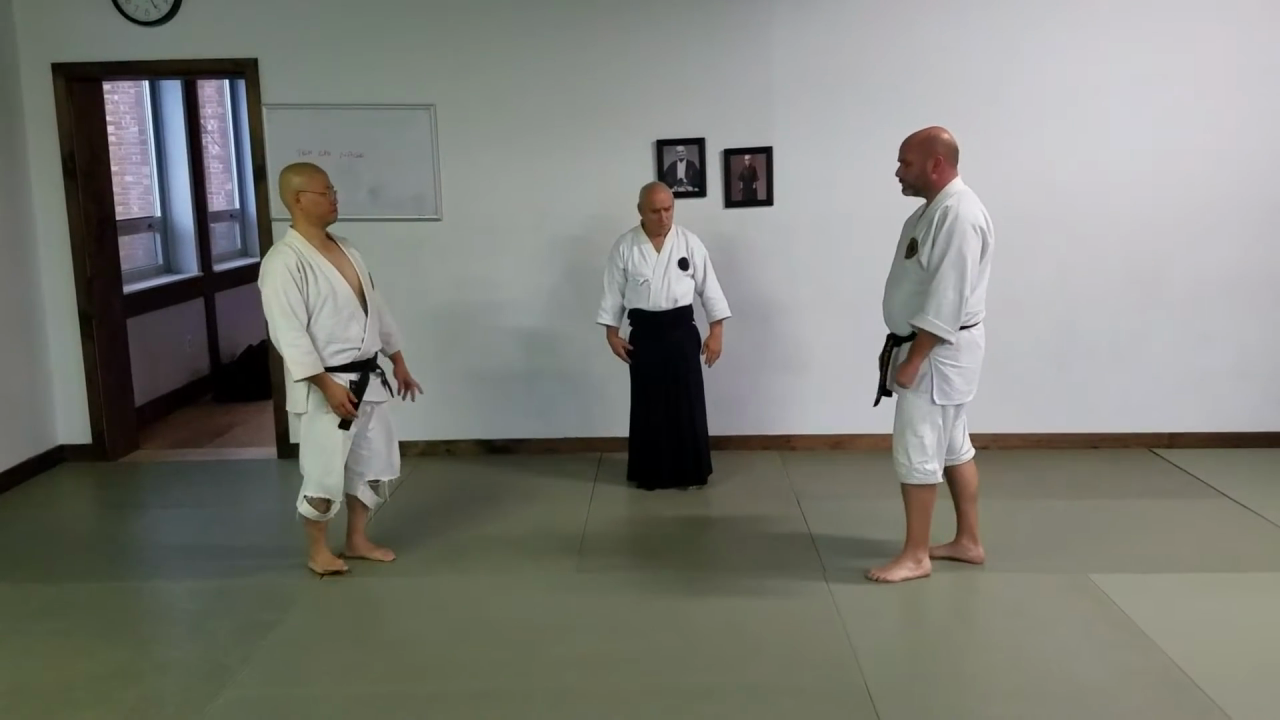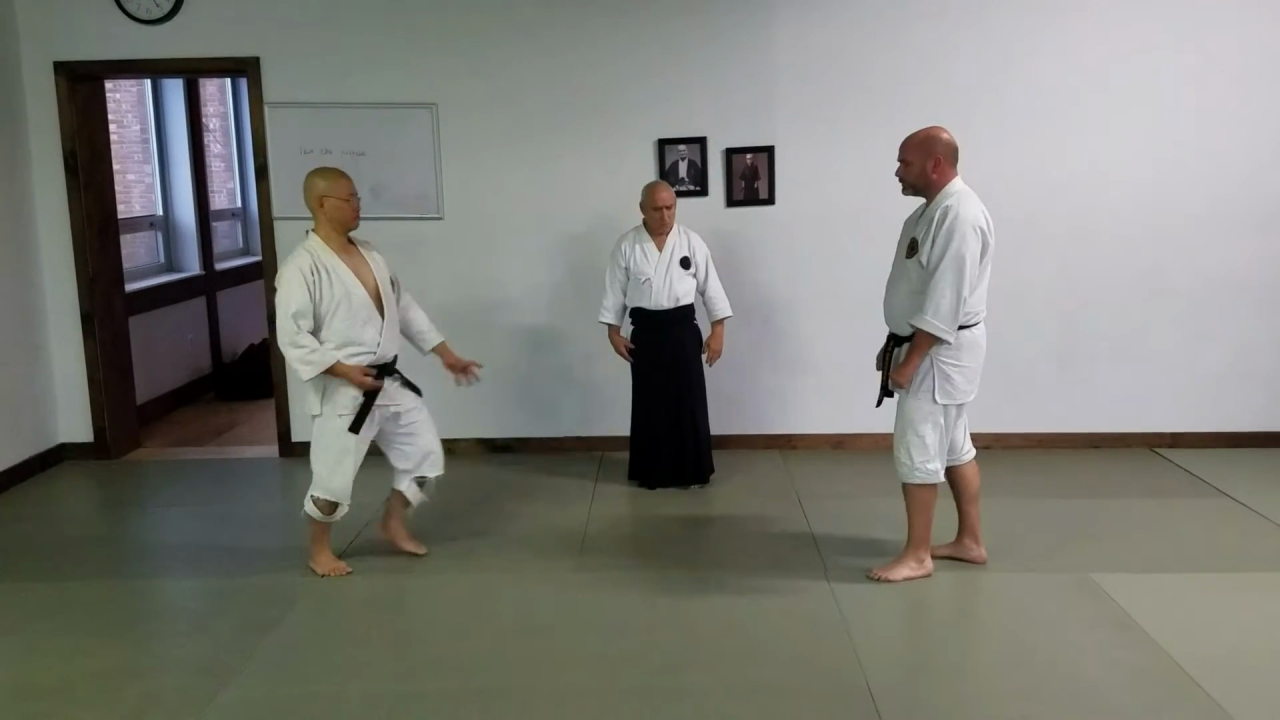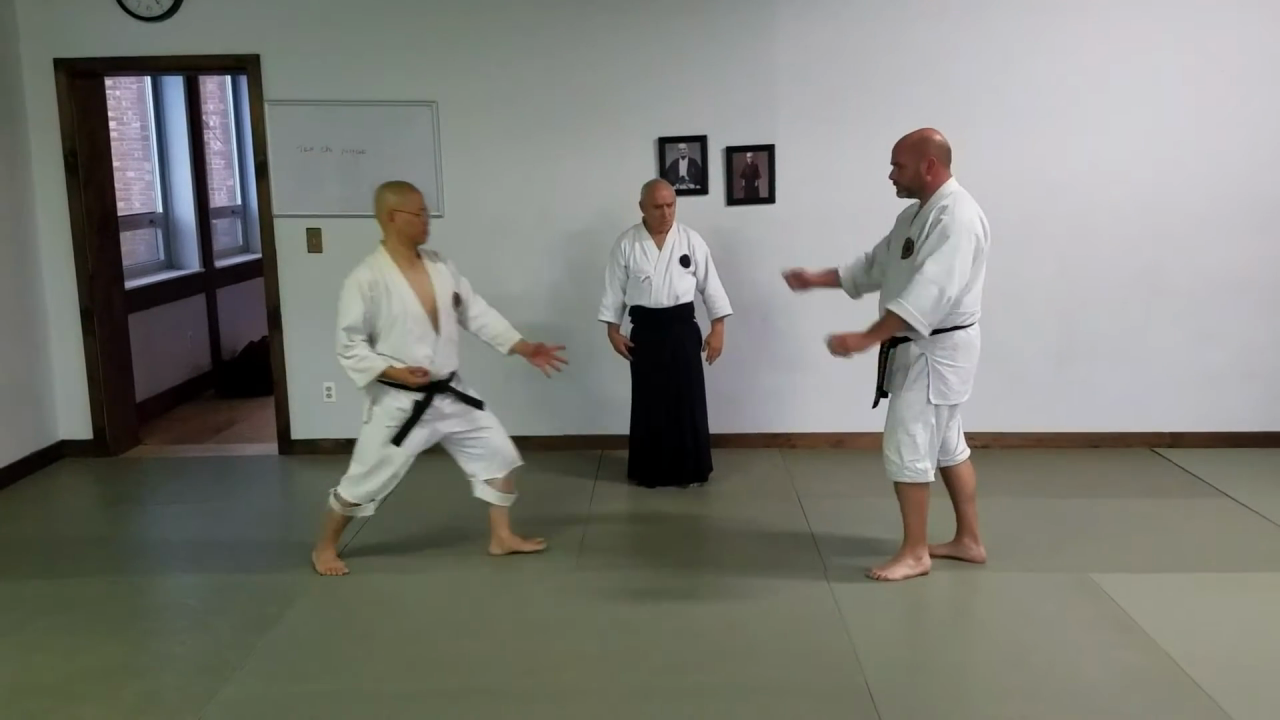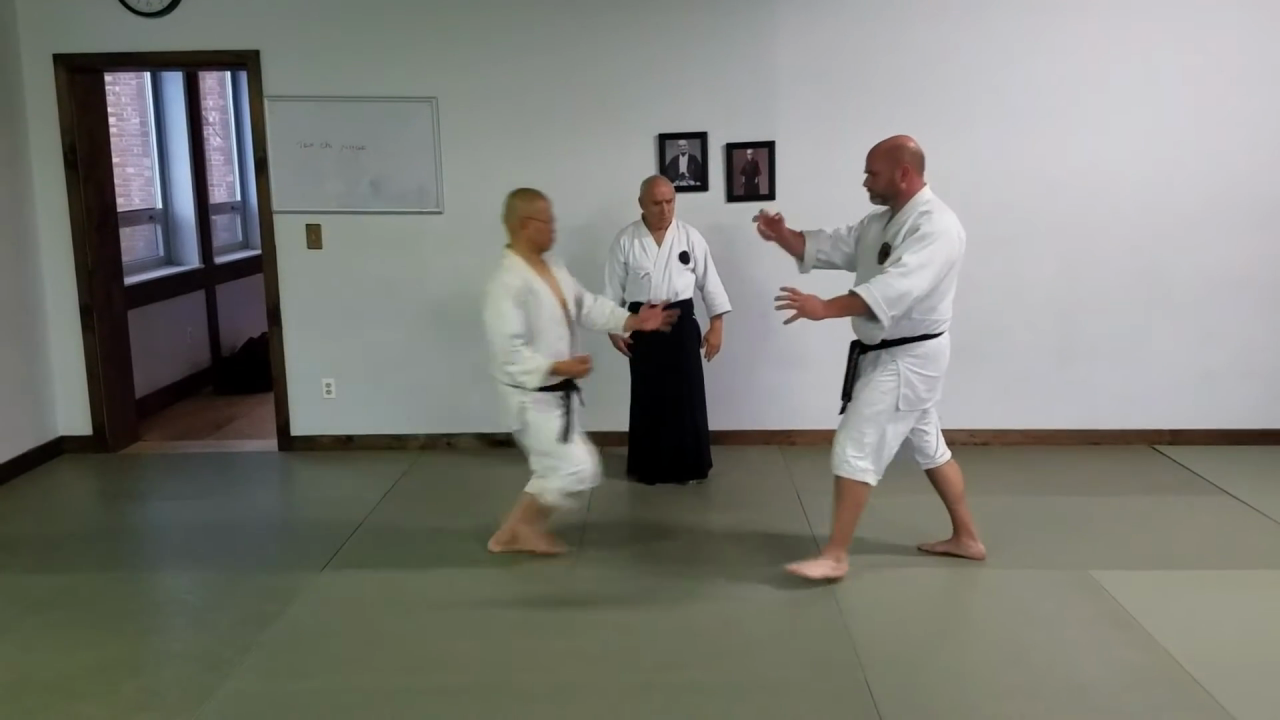
dt=0.3s
person 1, frame 1
left shoulder: (958, 215)
right shoulder: (933, 210)
left elbow: (945, 302)
left wrist: (911, 361)
right wrist: (897, 349)
left hip: (938, 352)
right hip: (924, 348)
left knee: (917, 451)
right knee: (952, 446)
left ankle: (915, 555)
right ankle: (968, 541)
person 1, frame 2
left shoulder: (959, 215)
right shoulder: (933, 209)
left elbow: (944, 302)
left wrist: (909, 361)
right wrist: (894, 347)
left hip: (939, 352)
right hip: (927, 348)
left knee: (917, 451)
right knee: (953, 446)
left ankle: (917, 554)
right ankle: (969, 541)
person 1, frame 3
left shoulder: (956, 216)
right shoulder: (919, 213)
left elbow: (928, 293)
right elbow: (875, 264)
left wrist: (866, 337)
right wrist: (818, 279)
left hip: (937, 352)
right hip: (924, 351)
left knee: (906, 450)
right knee: (947, 446)
left ankle: (914, 553)
right ankle: (968, 540)
person 1, frame 4
left shoulder: (936, 225)
right shoulder: (882, 220)
left elbow: (897, 286)
right elbow: (832, 246)
left wrist: (827, 308)
right wrist: (783, 236)
left hip: (906, 359)
right hip: (888, 355)
left knee: (855, 449)
right knee: (929, 447)
left ankle: (835, 554)
right ankle: (966, 537)
person 2, frame 1
left shoulder: (345, 249)
right shoulder: (284, 261)
left elbow: (374, 308)
right elbow: (289, 334)
left wrist: (398, 362)
right wrist: (327, 384)
left hip: (367, 378)
right hip: (324, 385)
left knee: (376, 464)
right knee: (324, 472)
left ankle: (356, 539)
right ankle: (318, 550)
person 2, frame 2
left shoulder: (368, 253)
right shoulder: (302, 265)
left elbow: (404, 306)
right elbow: (293, 336)
left wrist: (445, 353)
right wrist: (342, 371)
left hip: (389, 381)
right hip: (341, 391)
left knee: (424, 453)
right knee: (333, 477)
left ankle: (393, 525)
right ankle: (319, 551)
person 2, frame 3
left shoulder: (440, 267)
right shoulder: (368, 280)
left elbow: (478, 314)
right elbow: (349, 345)
left wrist: (525, 347)
right wrist: (394, 372)
left hip: (449, 396)
right hip: (400, 402)
left knee: (497, 455)
right knee: (364, 479)
left ankle: (501, 537)
right ankle: (325, 546)
person 2, frame 4
left shoulder: (552, 269)
right shoulder: (508, 283)
left elbow: (586, 306)
right elbow: (508, 353)
left wrist: (635, 322)
right wrist: (560, 368)
left hip: (556, 394)
right hip: (534, 398)
left knee: (553, 471)
right knee: (577, 469)
left ankle: (511, 534)
right ankle: (522, 526)
person 3, frame 1
left shoulder: (689, 242)
right shoulder: (624, 246)
left elbow: (708, 287)
right elbow: (613, 292)
left wrist: (716, 331)
right wrist: (612, 334)
left hip: (681, 331)
right hip: (644, 333)
left knee: (687, 403)
right knee: (647, 405)
left ankle: (690, 471)
right ankle: (649, 472)
person 3, frame 2
left shoulder: (691, 241)
right shoulder: (626, 245)
left elbow: (710, 287)
right elbow: (615, 291)
left wrist: (717, 330)
right wrist: (614, 332)
left hip: (683, 330)
right hip: (645, 332)
left knee: (689, 402)
right knee: (648, 404)
left ankle: (691, 471)
right ankle: (650, 472)
person 3, frame 3
left shoulder: (691, 239)
right shoulder: (626, 243)
left elbow: (710, 285)
right elbow: (615, 289)
left wrist: (717, 328)
right wrist: (614, 330)
left hip: (682, 328)
right hip: (645, 330)
left knee: (688, 400)
right knee: (648, 402)
left ankle: (690, 469)
right ankle: (649, 469)
person 3, frame 4
left shoulder: (690, 236)
right shoulder: (625, 240)
left elbow: (709, 280)
right elbow: (613, 286)
left wrist: (716, 325)
left hip: (681, 324)
right hip: (643, 328)
left knee: (687, 396)
right knee: (647, 399)
left ankle: (690, 466)
right ankle: (648, 467)
